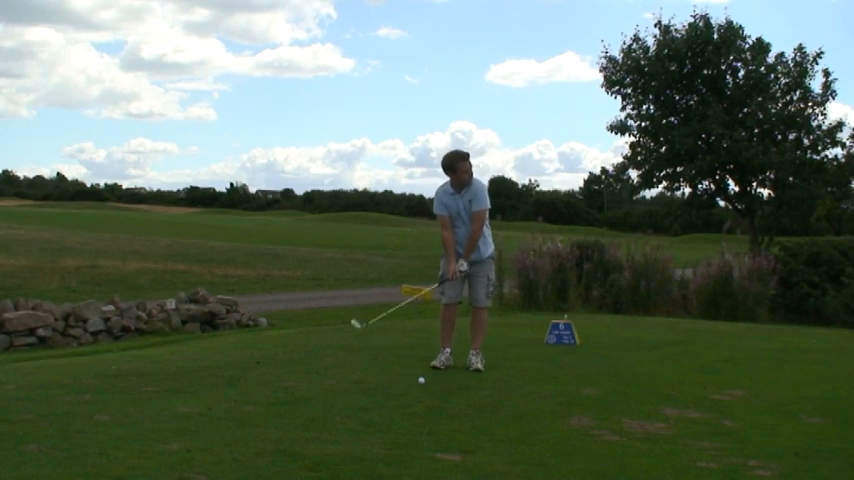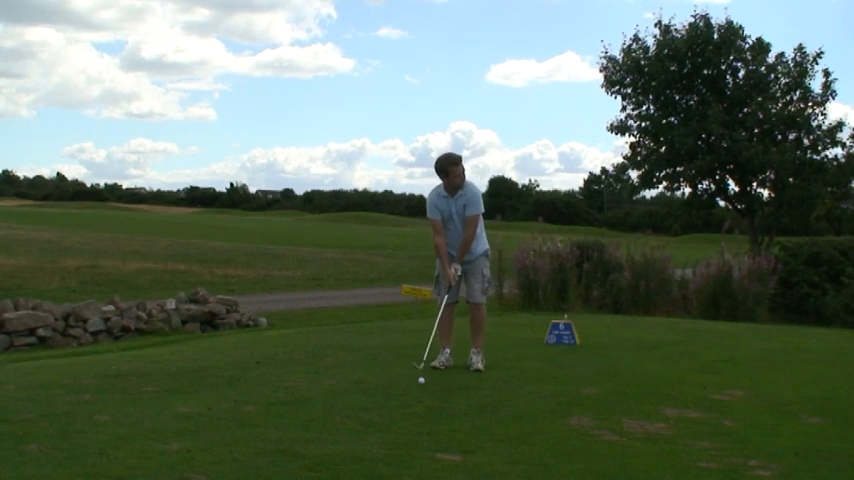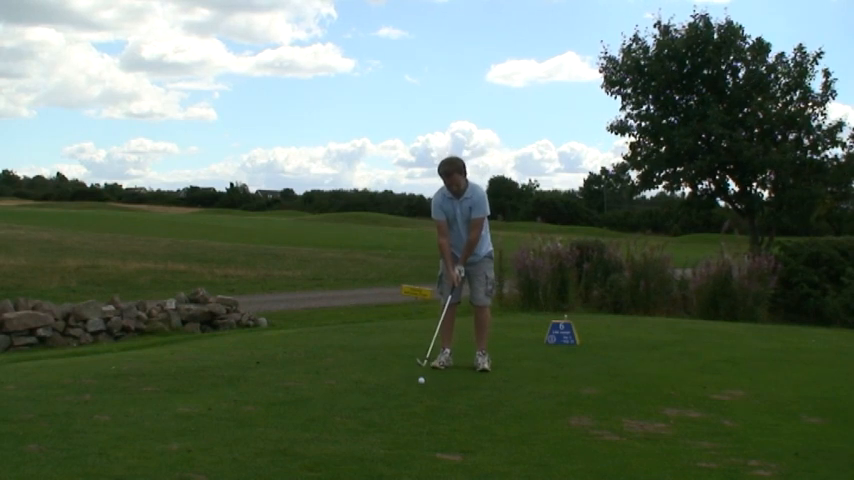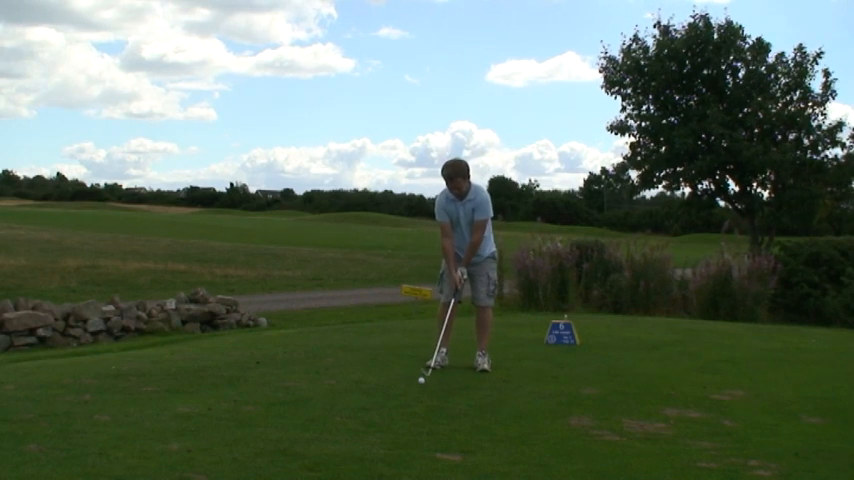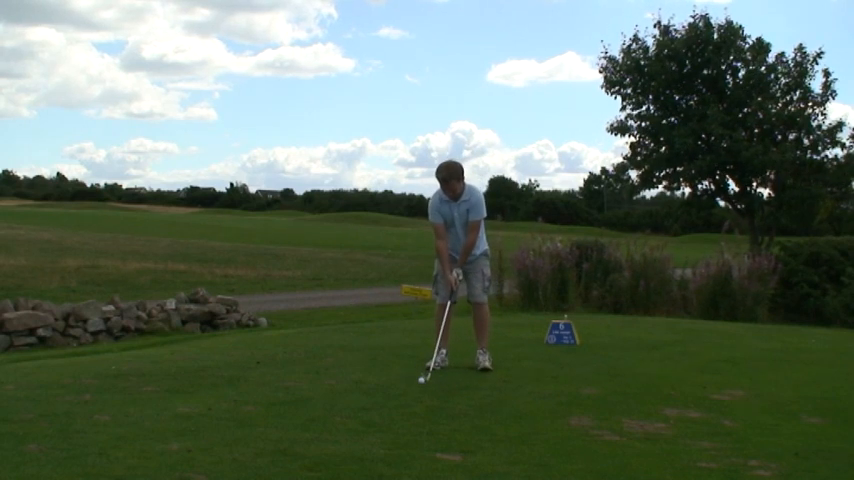
dt=0.3s
person 1, frame 1
left shoulder: (478, 189)
right shoulder: (441, 194)
left elbow: (477, 228)
right elbow: (445, 230)
left wrist: (465, 260)
right wrist: (452, 262)
left hip: (481, 255)
right hip: (454, 254)
left knee: (480, 305)
right knee: (448, 303)
left ankle: (475, 353)
right ankle: (445, 352)
person 1, frame 2
left shoulder: (472, 192)
right shoulder: (434, 198)
left elbow: (470, 232)
right elbow: (438, 235)
left wrist: (458, 263)
right wrist: (447, 267)
left hip: (475, 254)
right hip: (448, 255)
left knee: (477, 302)
right knee: (446, 303)
left ankle: (476, 352)
right ankle: (445, 352)
person 1, frame 3
left shoulder: (478, 195)
right shoulder: (439, 199)
left elbow: (475, 234)
right elbow: (443, 236)
left wrist: (461, 265)
right wrist: (450, 269)
left hip: (479, 255)
right hip: (452, 255)
left knee: (481, 304)
right knee: (448, 303)
left ankle: (482, 354)
right ankle: (445, 352)
person 1, frame 4
left shoulder: (481, 197)
right shoulder: (442, 200)
left elbow: (477, 236)
right elbow: (446, 238)
left wrist: (464, 266)
right wrist: (453, 270)
left hip: (482, 256)
right hip: (454, 254)
left knee: (483, 304)
right knee: (447, 301)
left ankle: (482, 354)
right ankle: (442, 351)
person 1, frame 5
left shoulder: (475, 197)
right shoulder: (435, 201)
left elbow: (472, 236)
right elbow: (440, 239)
left wrist: (459, 267)
right wrist: (448, 272)
left hip: (475, 254)
right hip: (448, 255)
left knee: (479, 301)
right knee: (443, 302)
left ankle: (483, 352)
right ankle: (442, 352)
